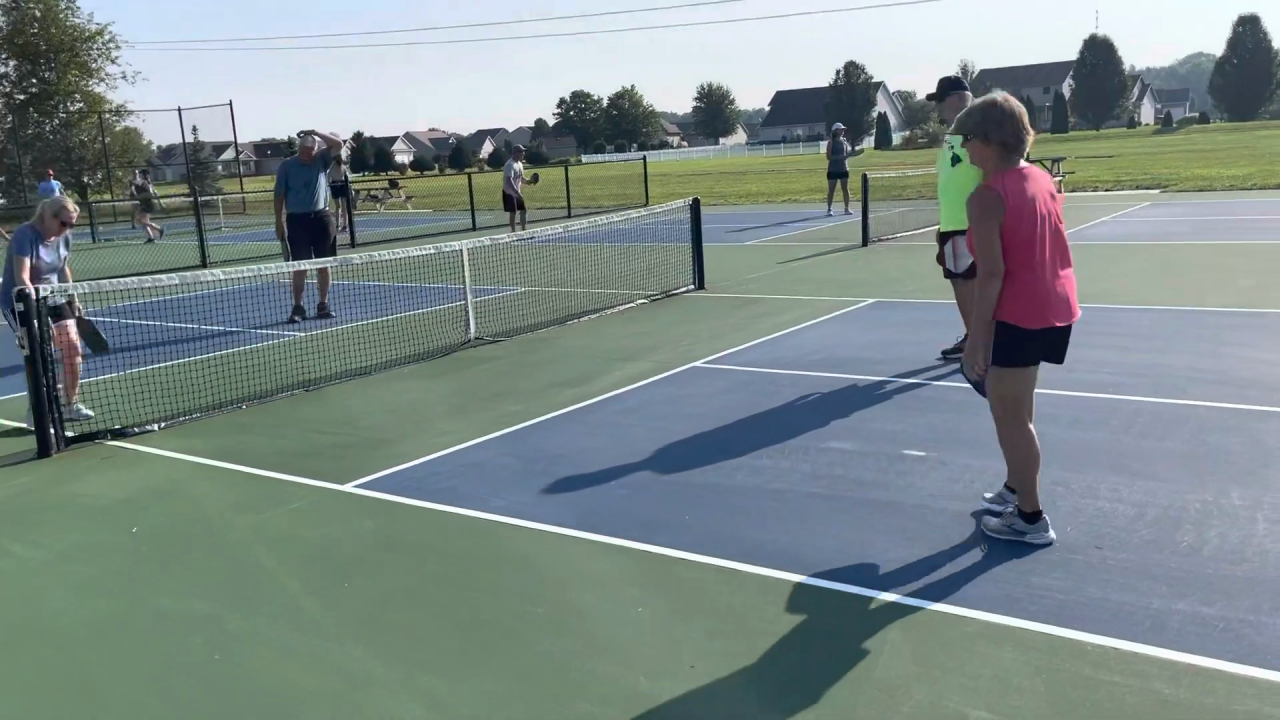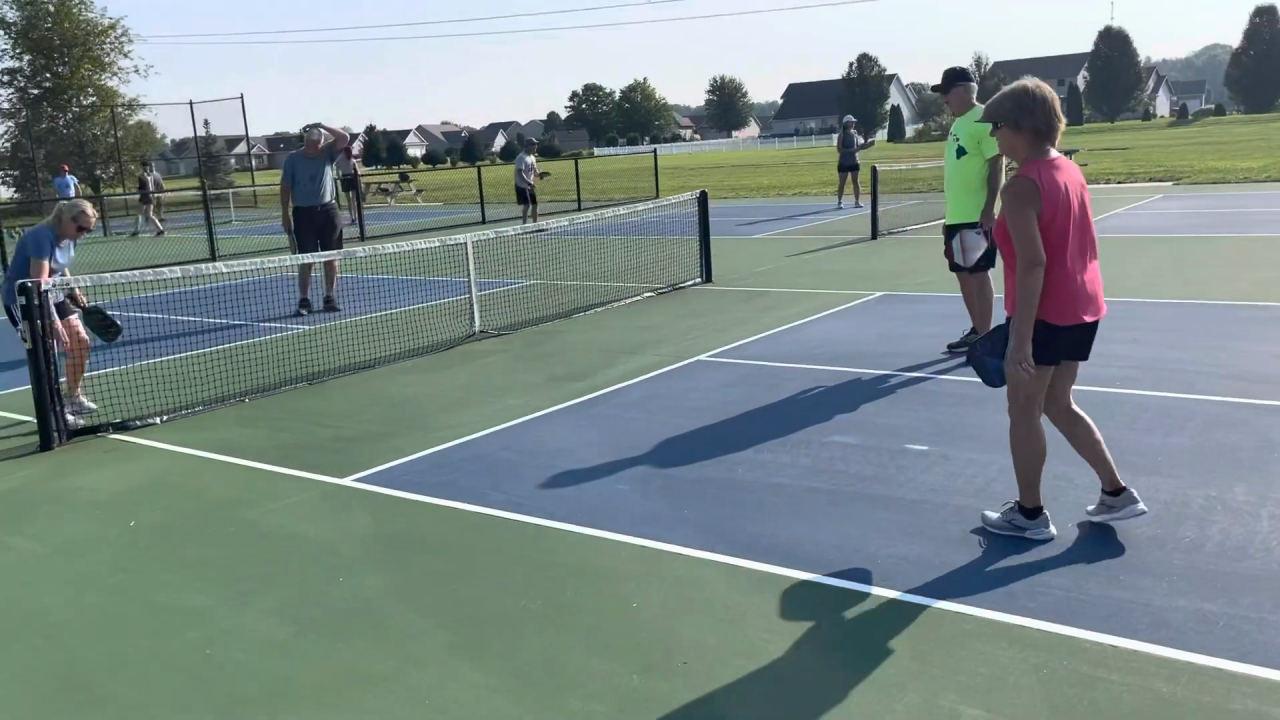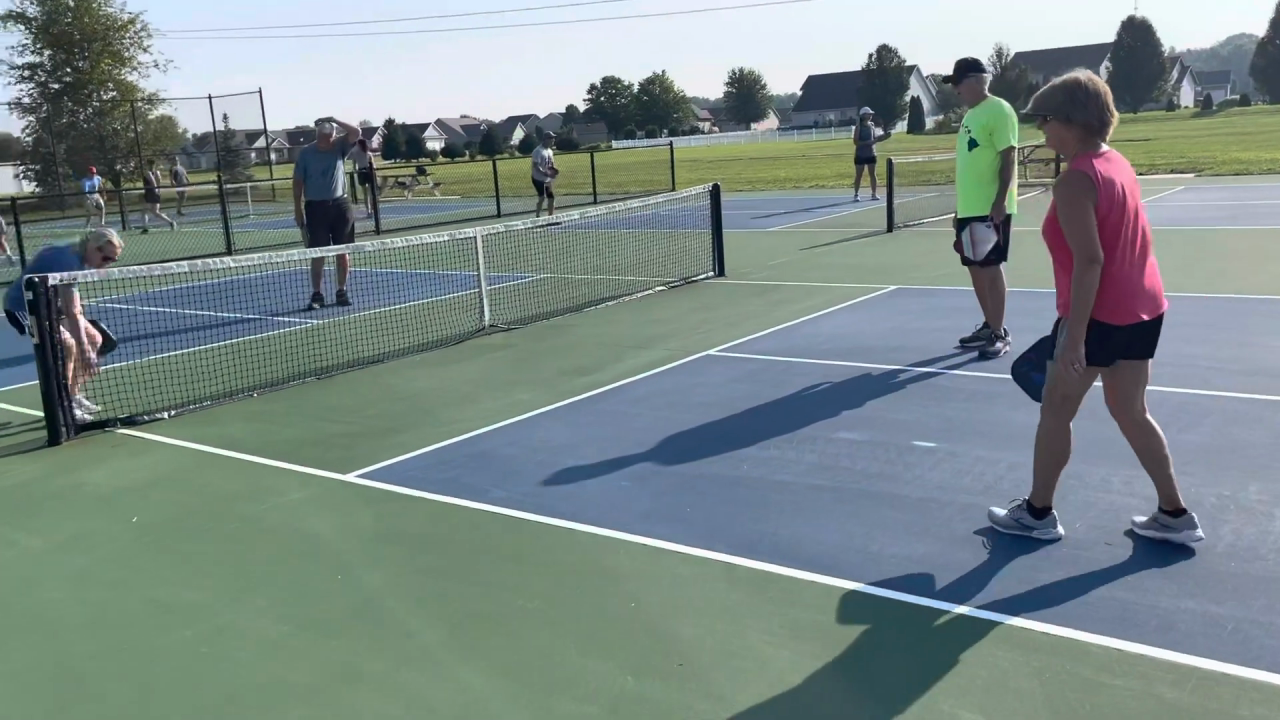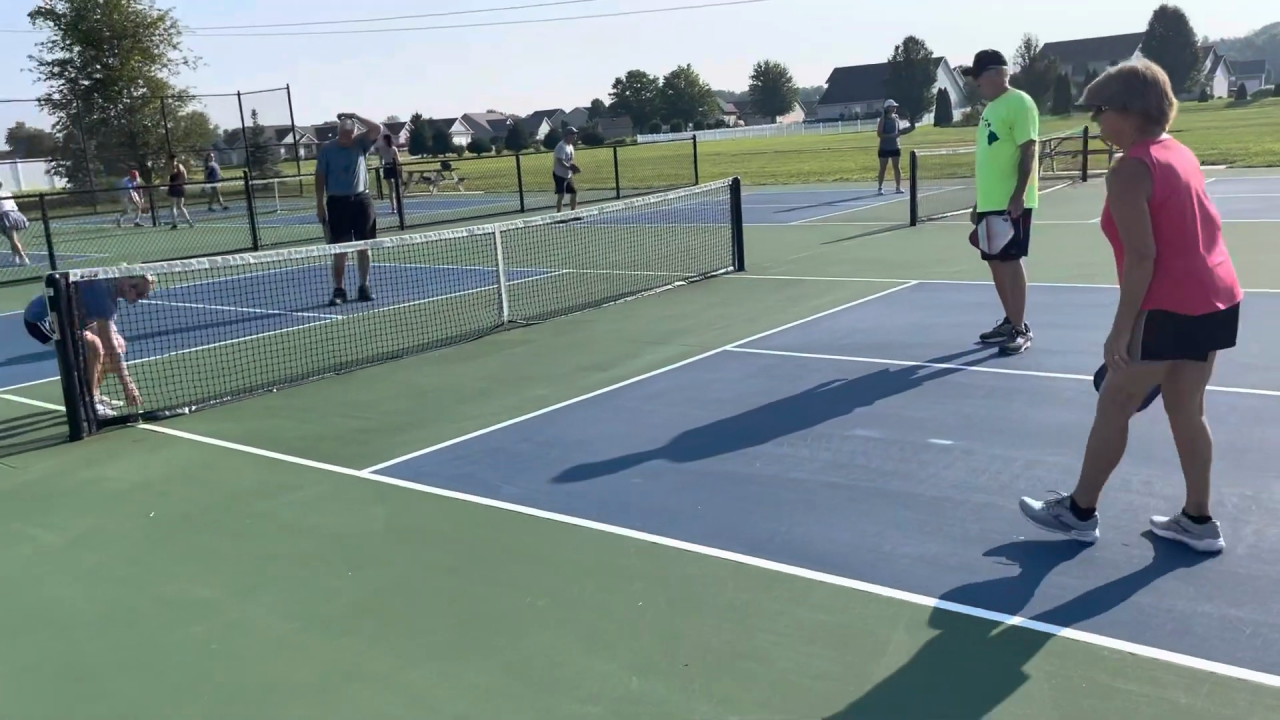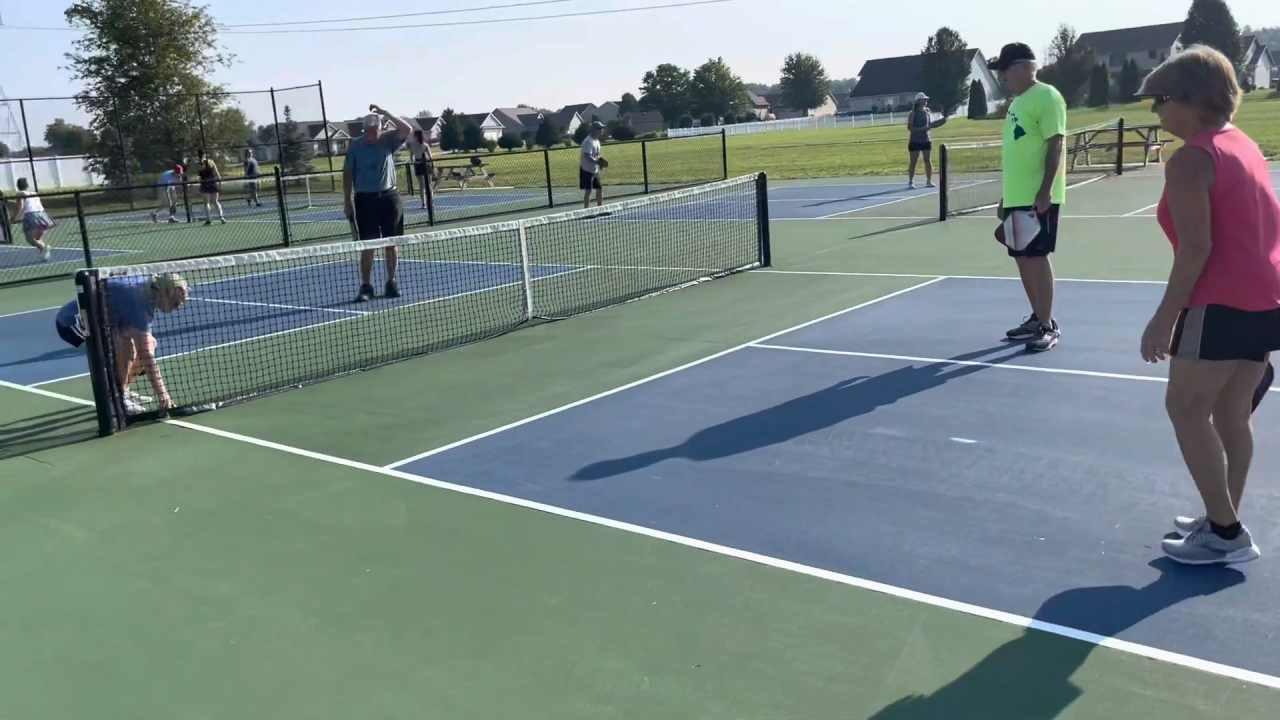
dt=0.2s
person 1, frame 1
left shoulder: (987, 197)
right shoulder: (1043, 181)
left elbow: (992, 273)
right elbow: (1054, 252)
left wrist: (975, 338)
left hip: (1016, 318)
right hip: (1056, 310)
left knee: (1013, 417)
right knee: (1005, 400)
left ankle: (1030, 518)
right ankle: (1014, 490)
person 1, frame 2
left shoulder: (1021, 187)
right shoulder: (1070, 172)
left elbow: (1033, 265)
left wrist: (1021, 335)
left hip: (1043, 314)
right hip: (1082, 308)
left knee: (1023, 412)
right knee: (1058, 405)
left ankle: (1029, 514)
right ankle: (1117, 492)
person 1, frame 3
left shoulder: (1074, 181)
right shoulder: (1119, 166)
left elbow: (1091, 261)
left wrist: (1074, 332)
left hip: (1102, 316)
right hip: (1143, 308)
left knee: (1056, 413)
right knee: (1130, 413)
left ankle: (1038, 512)
right ankle: (1175, 514)
person 1, frame 4
left shoulder: (1130, 170)
right shoulder: (1182, 154)
left elbow: (1143, 254)
left wrist: (1124, 327)
left hip: (1170, 308)
right hip: (1217, 299)
left knee: (1114, 407)
right knee: (1187, 411)
left ankle: (1079, 510)
right ankle: (1199, 520)
person 1, frame 5
left shoulder: (1190, 161)
left elbow: (1196, 248)
left wrist: (1162, 317)
left hip: (1224, 306)
left knee: (1185, 410)
right knee: (1231, 414)
left ankle: (1222, 533)
right ankle: (1224, 521)
person 2, frame 1
right shoulder: (952, 132)
right wrist: (942, 224)
left hip: (970, 223)
right hip: (952, 223)
left knee: (969, 280)
right knee: (958, 280)
right ankle: (970, 336)
person 2, frame 2
right shoulder: (959, 123)
left elbow: (996, 166)
left wrist: (989, 209)
right wrist: (949, 216)
left hip: (979, 215)
right hip: (958, 216)
left knee: (978, 274)
right knee: (963, 274)
left ankle: (986, 337)
right ankle: (976, 331)
person 2, frame 3
left shoulder: (999, 110)
right shoulder: (971, 114)
left elbow: (1008, 158)
left wrist: (1000, 202)
right wrist: (960, 208)
left hip: (991, 208)
right hip: (970, 208)
left knee: (990, 267)
right knee: (975, 267)
left ankle: (1000, 333)
right ankle: (989, 326)
person 2, frame 4
left shoulder: (1019, 103)
right shoulder: (991, 107)
left elbow: (1028, 151)
left wrist: (1018, 195)
right wrist: (979, 202)
left hip: (1011, 202)
right hip: (990, 202)
left knee: (1010, 261)
right knee: (996, 262)
left ankle: (1020, 329)
right ankle: (1010, 321)
person 2, frame 5
left shoulder: (1046, 97)
right shoulder: (1018, 101)
left elbow: (1055, 146)
left wrist: (1044, 190)
right wrist: (1005, 197)
left hip: (1038, 198)
right hip: (1017, 197)
left knee: (1037, 257)
right knee: (1023, 258)
left ankle: (1048, 326)
right ankle: (1037, 318)
person 3, frame 1
left shoulder: (322, 160)
right shoulder: (286, 166)
left elbow: (338, 145)
right elbow: (279, 194)
left wrist: (316, 133)
right wrist: (279, 222)
left hip: (322, 217)
right hip: (297, 220)
left knee: (324, 264)
right knee: (299, 267)
left ankle: (323, 305)
right ankle: (298, 308)
person 3, frame 2
left shoulder: (328, 153)
right shoulder: (293, 159)
left elbow: (344, 138)
right elbow: (286, 188)
left wrist: (322, 126)
right wrist: (285, 215)
left hip: (328, 211)
right hip: (304, 213)
left knee: (331, 257)
right knee: (306, 260)
left ankle: (330, 298)
right ankle: (304, 301)
person 3, frame 3
left shoulder: (339, 147)
right shoulder: (305, 153)
left elbow: (356, 132)
right elbow: (298, 182)
left wrist: (334, 120)
right wrist: (298, 209)
left hip: (340, 205)
right hip: (316, 207)
left knee: (342, 251)
right knee: (318, 254)
left ankle: (342, 292)
right ankle: (317, 295)
person 3, frame 4
left shoulder: (361, 143)
right shoulder: (327, 149)
left elbow: (377, 129)
right elbow: (320, 178)
left wrist: (355, 116)
right wrist: (320, 205)
left hip: (361, 200)
right hip: (337, 203)
left knee: (364, 247)
right knee: (340, 250)
left ankle: (364, 287)
right ankle: (339, 290)
person 3, frame 5
left shoulder: (388, 140)
right shoulder: (355, 146)
left elbow: (406, 129)
right elbow: (348, 174)
left wrist: (385, 113)
right wrist: (347, 201)
left hip: (389, 197)
right hip: (365, 199)
left knee: (391, 243)
right knee: (367, 246)
left ankle: (391, 283)
right ankle: (366, 286)
person 4, frame 1
left shoulder: (64, 237)
right shoulder: (25, 236)
right elbow: (21, 279)
left wrist: (72, 299)
left hip: (54, 299)
left knee: (73, 347)
left ankle: (71, 405)
person 4, frame 2
left shoulder: (69, 238)
right shoulder: (41, 236)
right elbow: (39, 283)
left wrist: (74, 292)
right wrist: (54, 321)
left knee: (81, 342)
left ankle: (74, 398)
person 4, frame 3
left shoulder: (81, 257)
right shoulder: (69, 260)
right elbow: (71, 312)
right wrist: (86, 351)
right hip: (22, 305)
left knee: (93, 338)
right knee: (66, 344)
left ankle: (73, 395)
person 4, frame 4
left shoulder: (112, 284)
right shoulder: (104, 294)
right elbow: (110, 346)
right hip: (41, 318)
left knee: (119, 344)
right knee: (93, 346)
left ankle: (93, 394)
person 4, frame 5
left shoulder: (146, 285)
right shoulder: (139, 302)
right elbow: (146, 355)
right hip: (72, 322)
left knee: (149, 342)
right knee: (125, 345)
left ankle: (123, 390)
